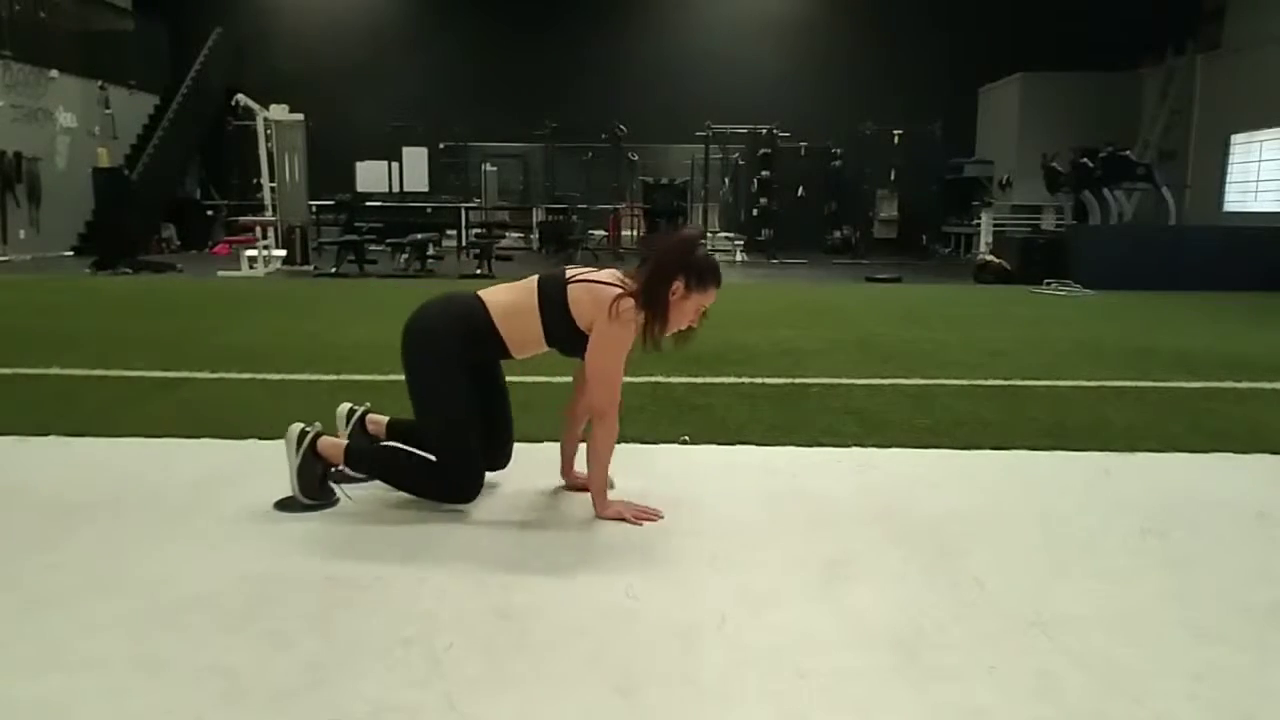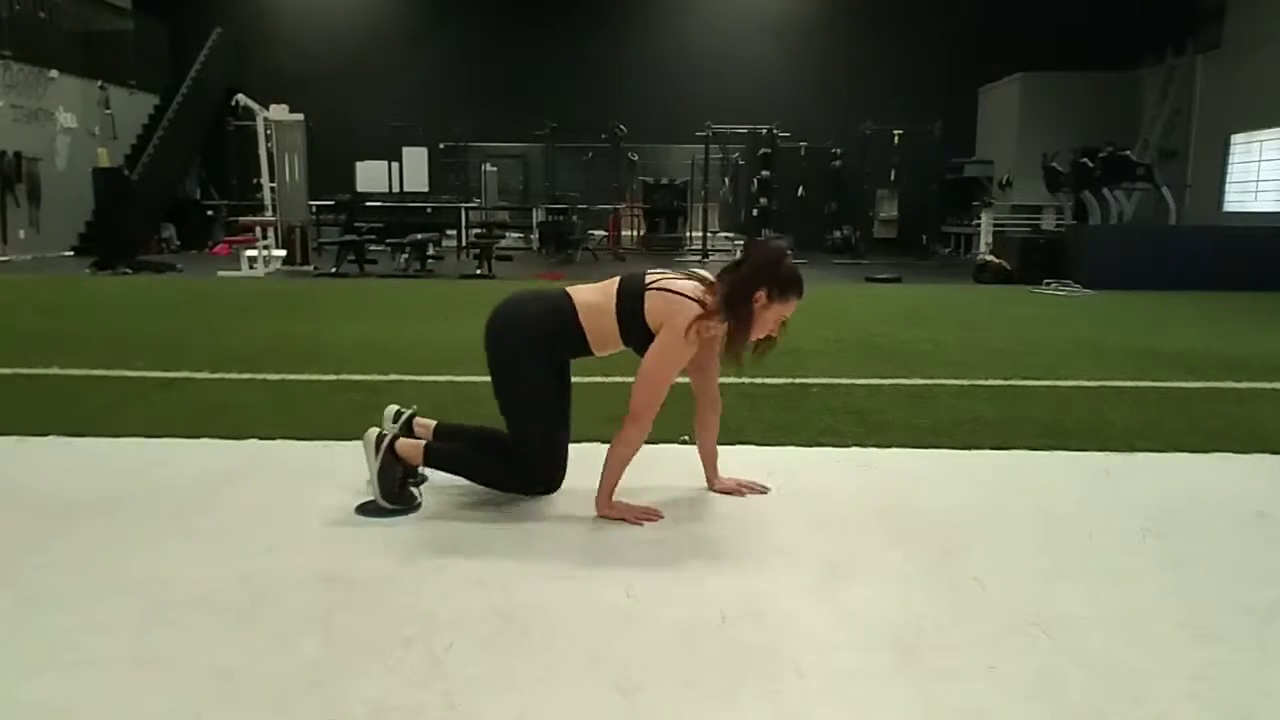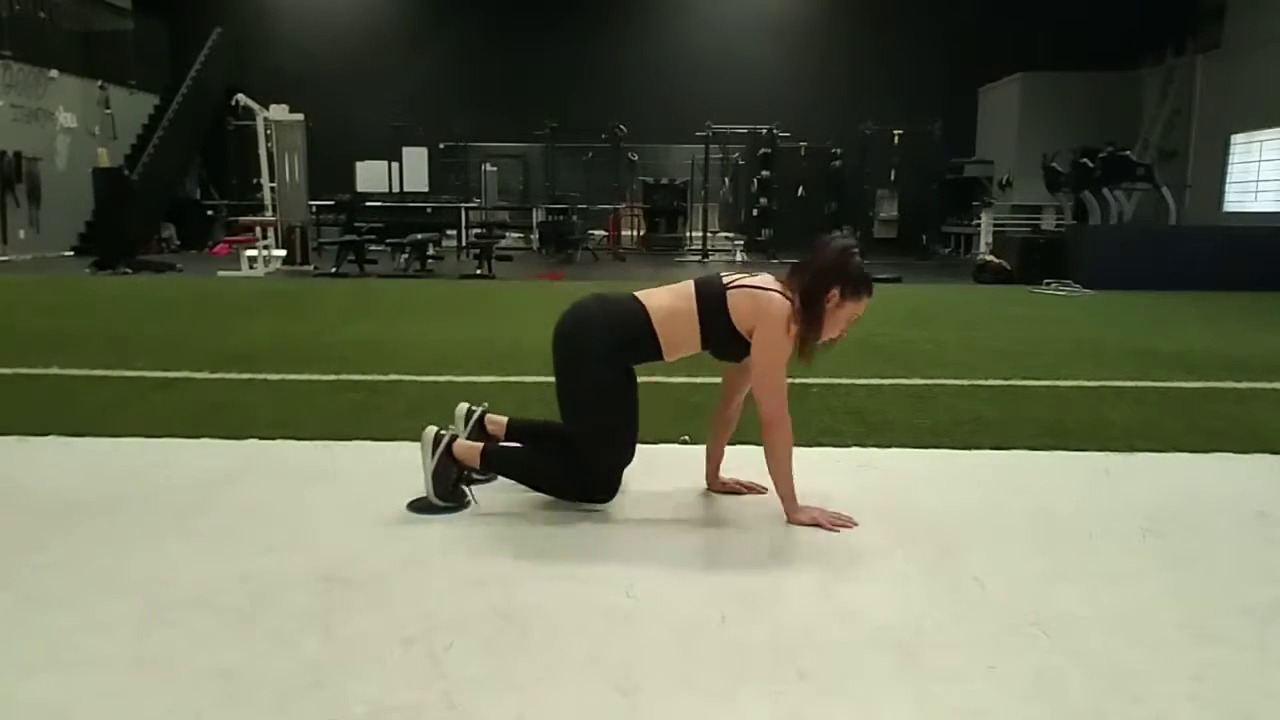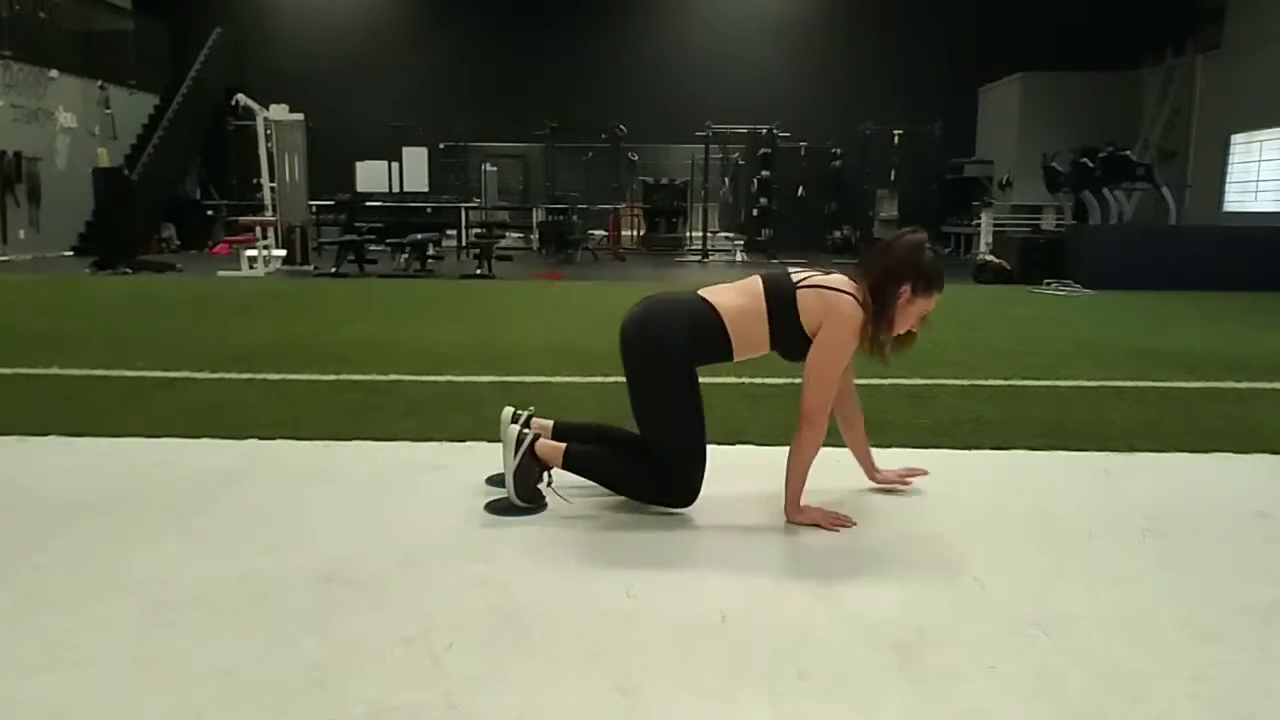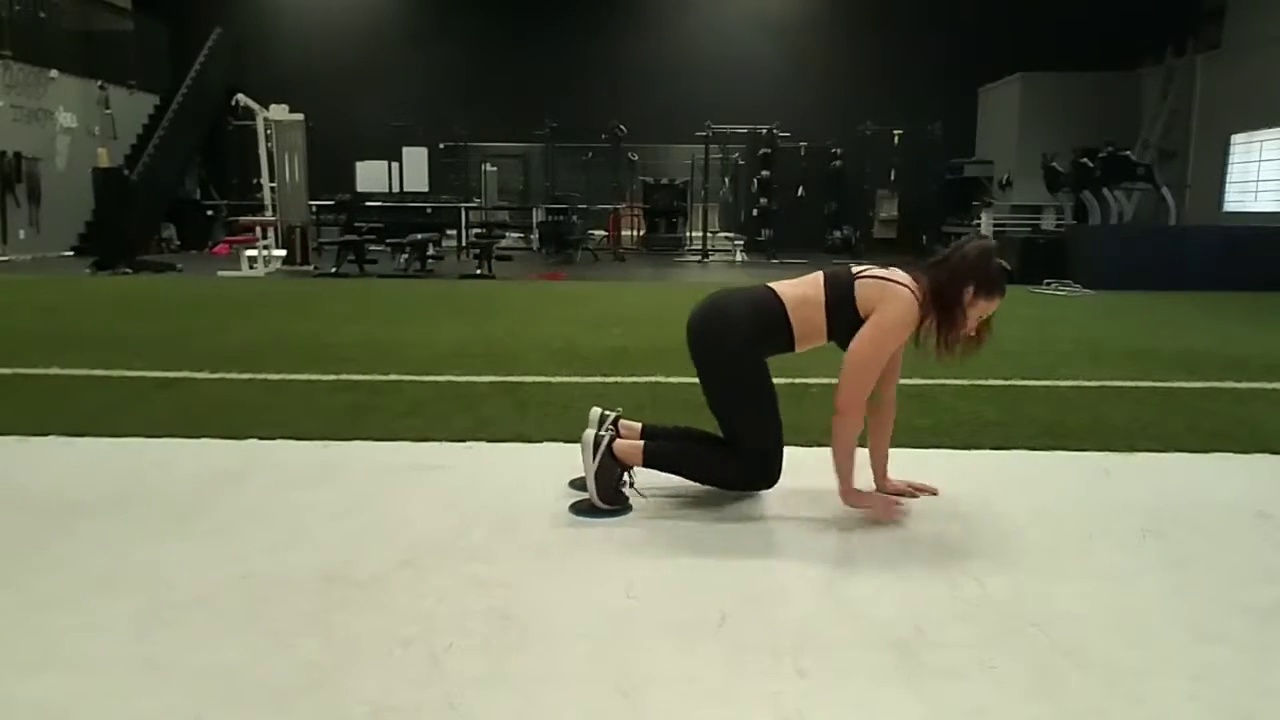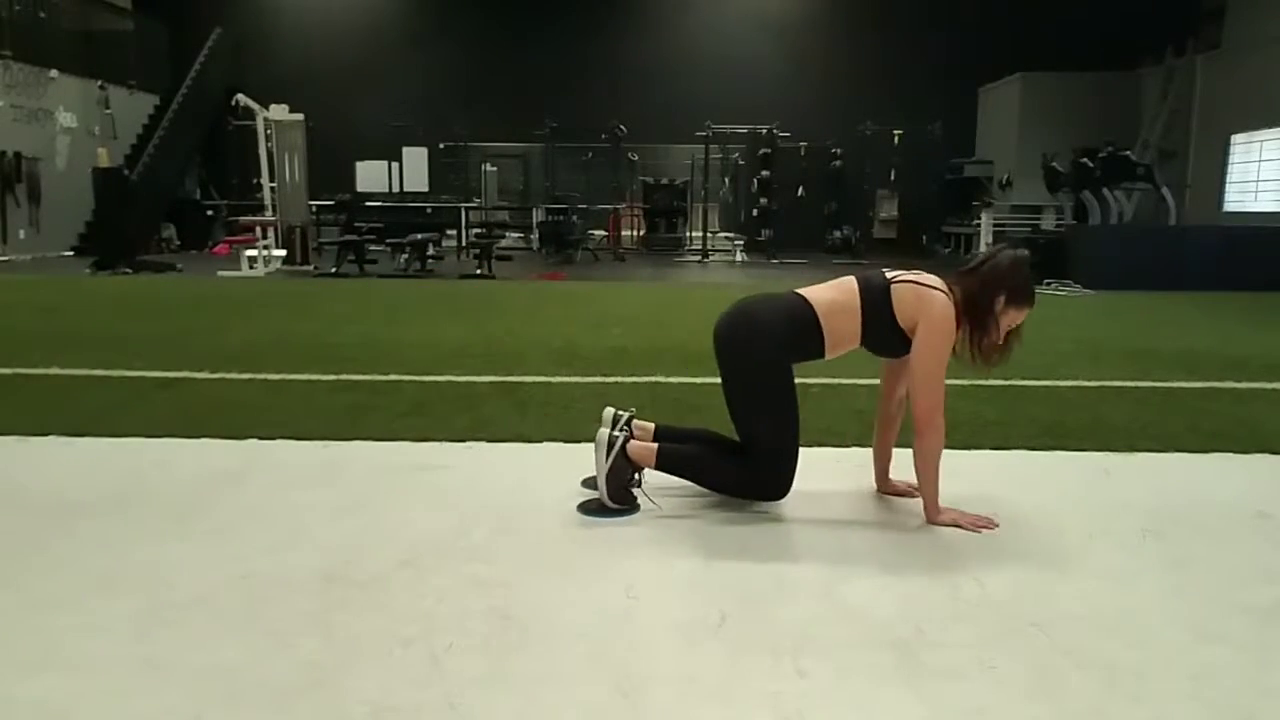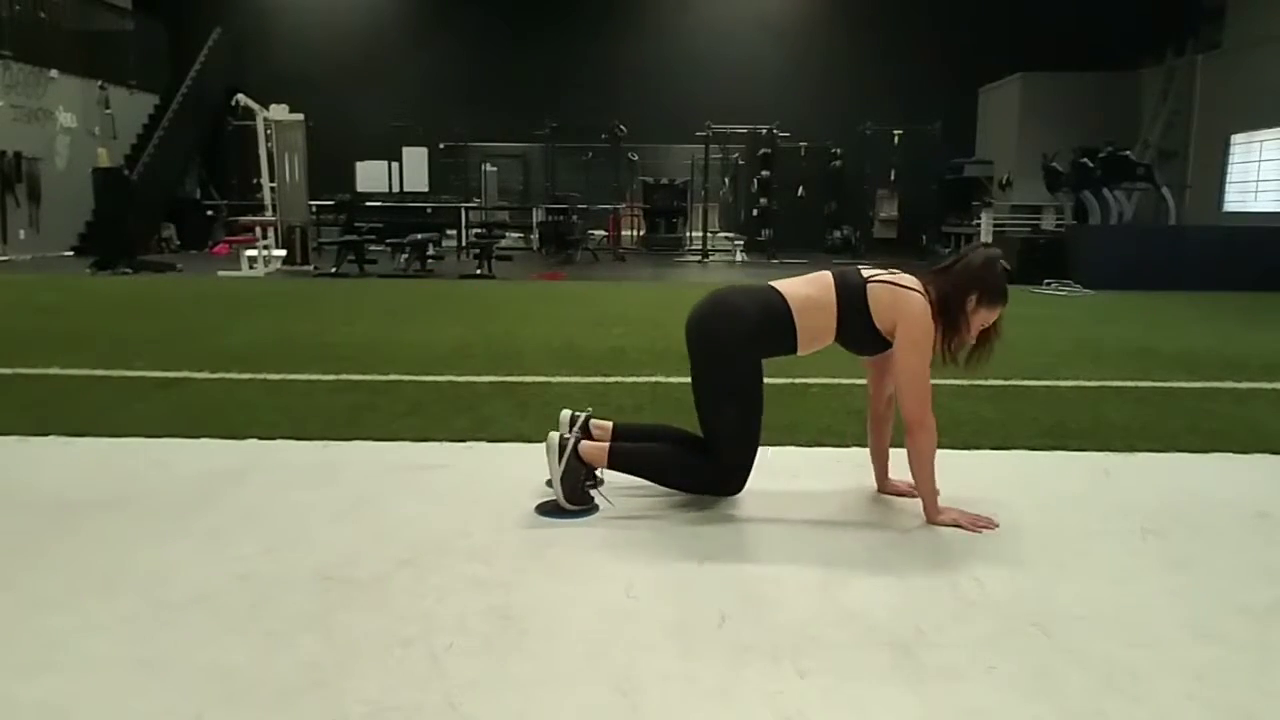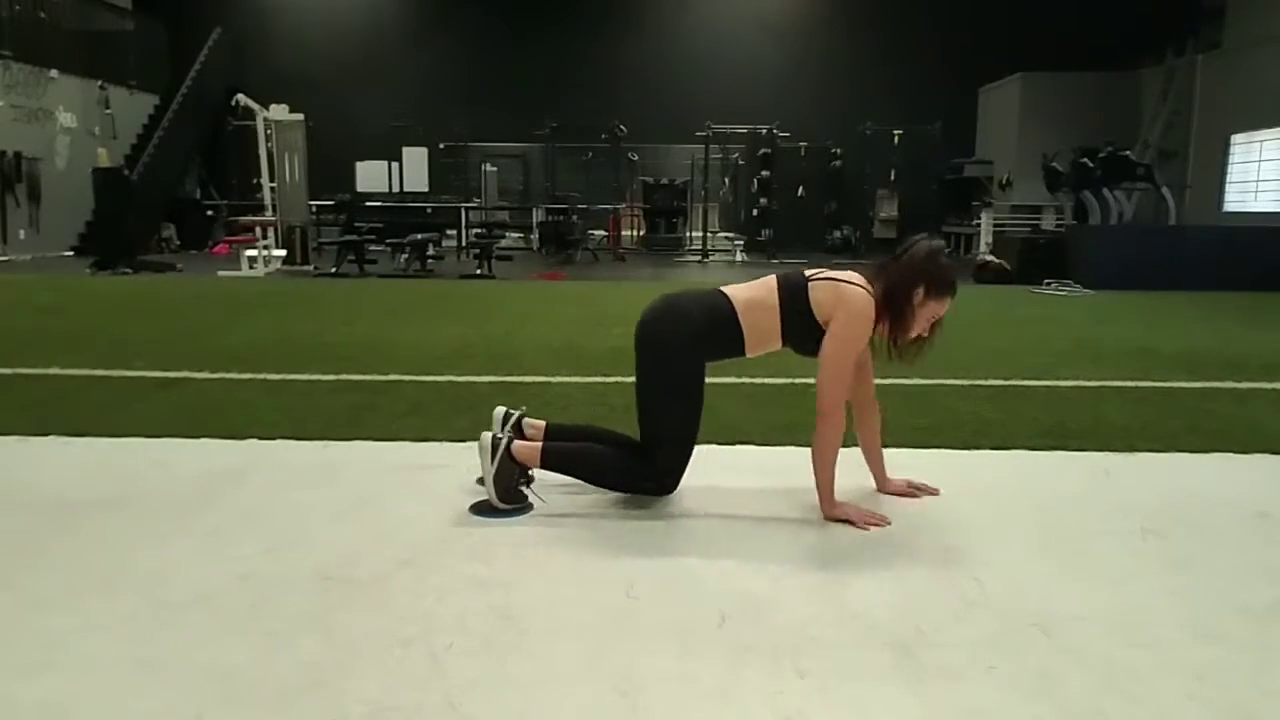
dt=0.2s
person 1, frame 1
left shoulder: (624, 295)
right shoulder: (621, 310)
left elbow: (585, 395)
right elbow: (602, 411)
left wrist: (569, 470)
right wrist: (601, 500)
left hip: (465, 336)
right hip: (438, 336)
left knee: (494, 454)
right knee: (460, 483)
left ankle: (368, 424)
right ankle: (319, 448)
person 1, frame 2
left shoulder: (713, 300)
right shoulder: (694, 318)
left elbow: (708, 399)
right elbow: (639, 416)
left wrist: (713, 476)
right wrist: (605, 499)
left hip: (544, 330)
right hip: (521, 331)
left knee: (538, 449)
right knee: (542, 474)
left ankle: (414, 426)
right ankle: (398, 449)
person 1, frame 3
left shoulder: (772, 298)
right shoulder: (777, 314)
left elbow: (735, 394)
right elbow: (774, 421)
left wrist: (713, 474)
right wrist: (793, 507)
left hip: (603, 330)
right hip: (591, 339)
left knee: (613, 449)
right knee: (597, 483)
left ankle: (485, 424)
right ankle: (456, 450)
person 1, frame 4
left shoulder: (839, 294)
right shoulder: (846, 313)
left elbow: (842, 394)
right elbow: (813, 419)
left wrist: (873, 471)
right wrist: (793, 506)
left hip: (661, 325)
right hip: (663, 339)
left knee: (666, 446)
right knee: (678, 488)
left ankle: (534, 429)
right ankle: (539, 451)
person 1, frame 5
left shoulder: (900, 293)
right shoulder: (900, 306)
left elbow: (884, 392)
right elbow: (848, 404)
left wrist: (881, 477)
right wrist: (847, 489)
left hip: (728, 320)
right hip: (727, 330)
left knee: (748, 449)
right knee: (761, 469)
left ankle: (616, 429)
right ankle: (616, 451)
person 1, frame 6
left shoulder: (923, 299)
right shoulder: (939, 311)
left elbow: (892, 398)
right elbow: (927, 421)
left wrist: (883, 479)
right wrist: (934, 509)
left hip: (754, 326)
right hip: (759, 337)
left knee: (764, 455)
right knee: (772, 481)
left ankle: (631, 429)
right ankle: (630, 451)
person 1, frame 7
left shoulder: (897, 299)
right shoulder: (916, 312)
left elbow: (883, 397)
right elbow: (918, 422)
left wrist: (884, 479)
right wrist: (932, 508)
left hip: (727, 318)
right hip: (730, 329)
left knee: (723, 451)
right knee: (726, 474)
left ankle: (590, 428)
right ankle: (582, 451)
person 1, frame 8
left shoulder: (852, 297)
right shoulder: (857, 307)
left elbow: (862, 400)
right elbow: (830, 413)
left wrist: (883, 480)
right wrist: (828, 503)
left hip: (677, 324)
right hip: (677, 333)
left knee: (659, 455)
right knee: (660, 476)
left ankle: (524, 428)
right ankle: (515, 452)
